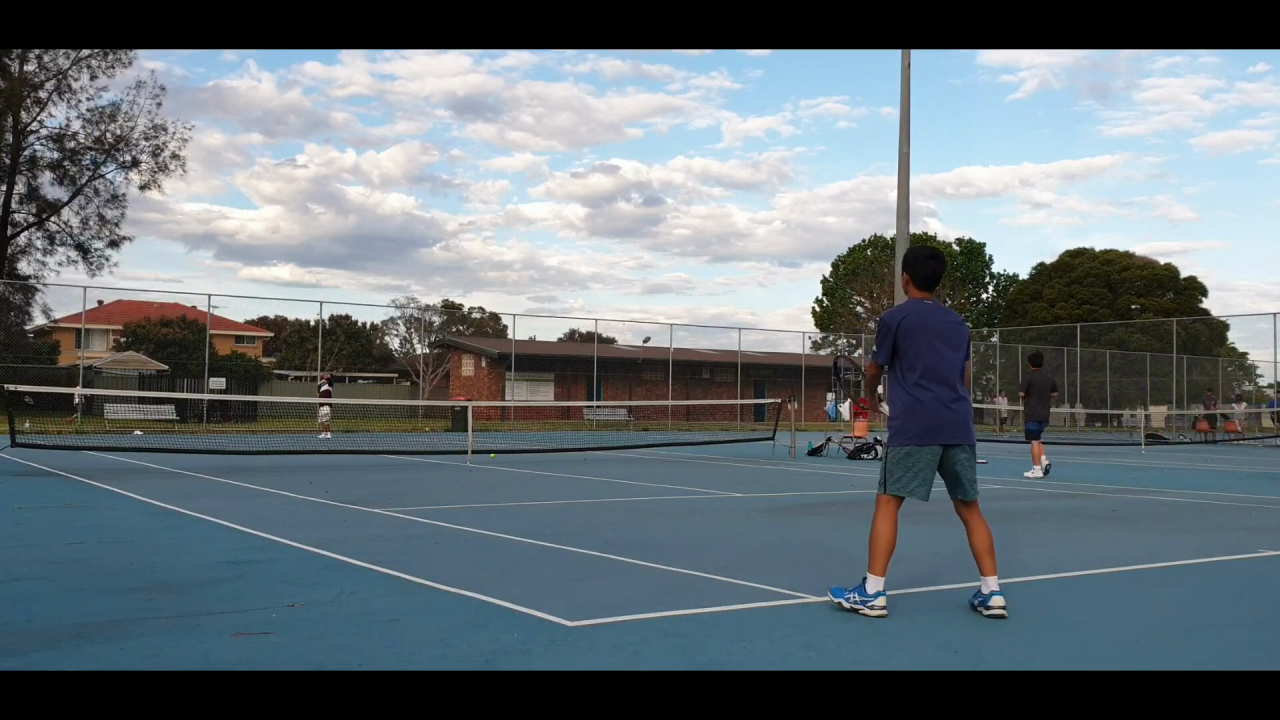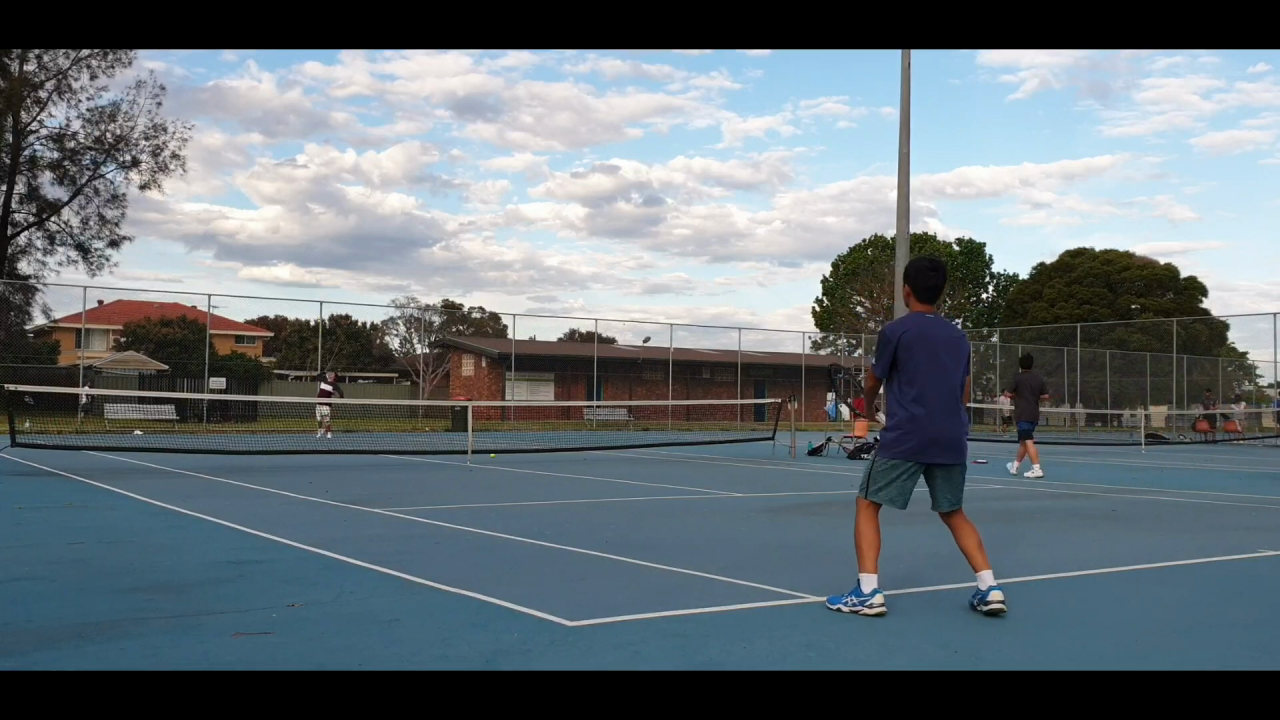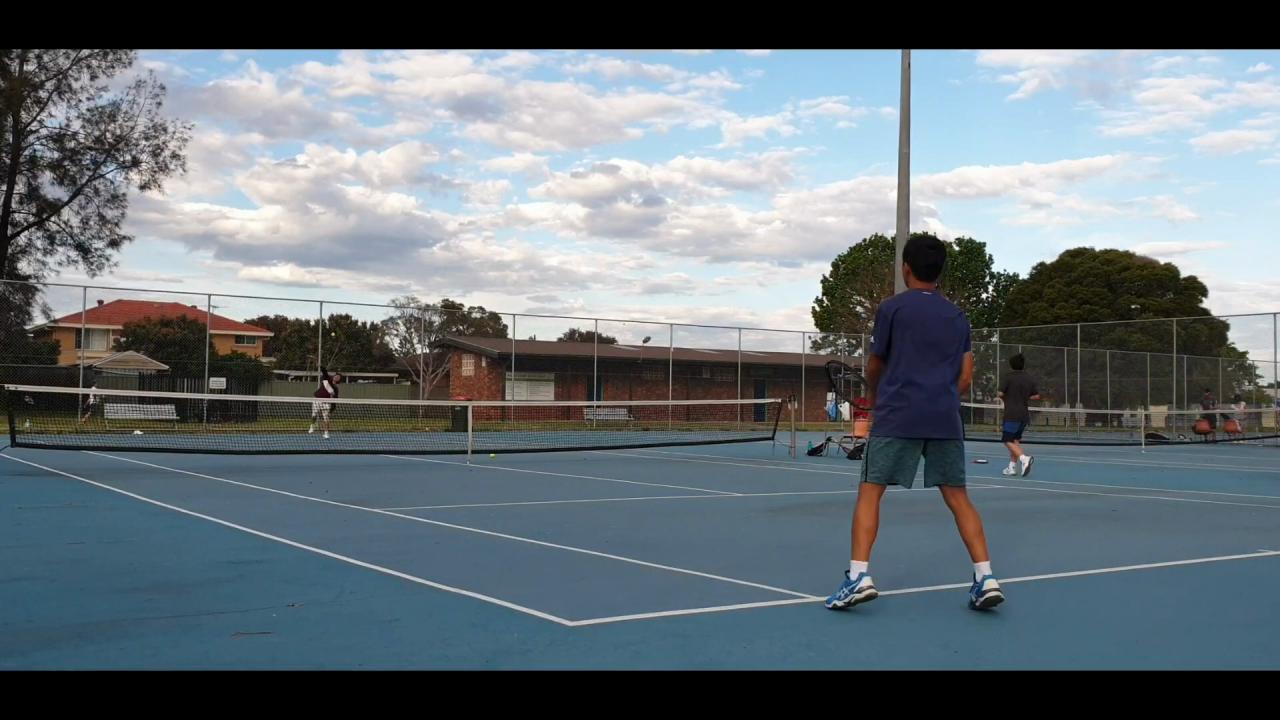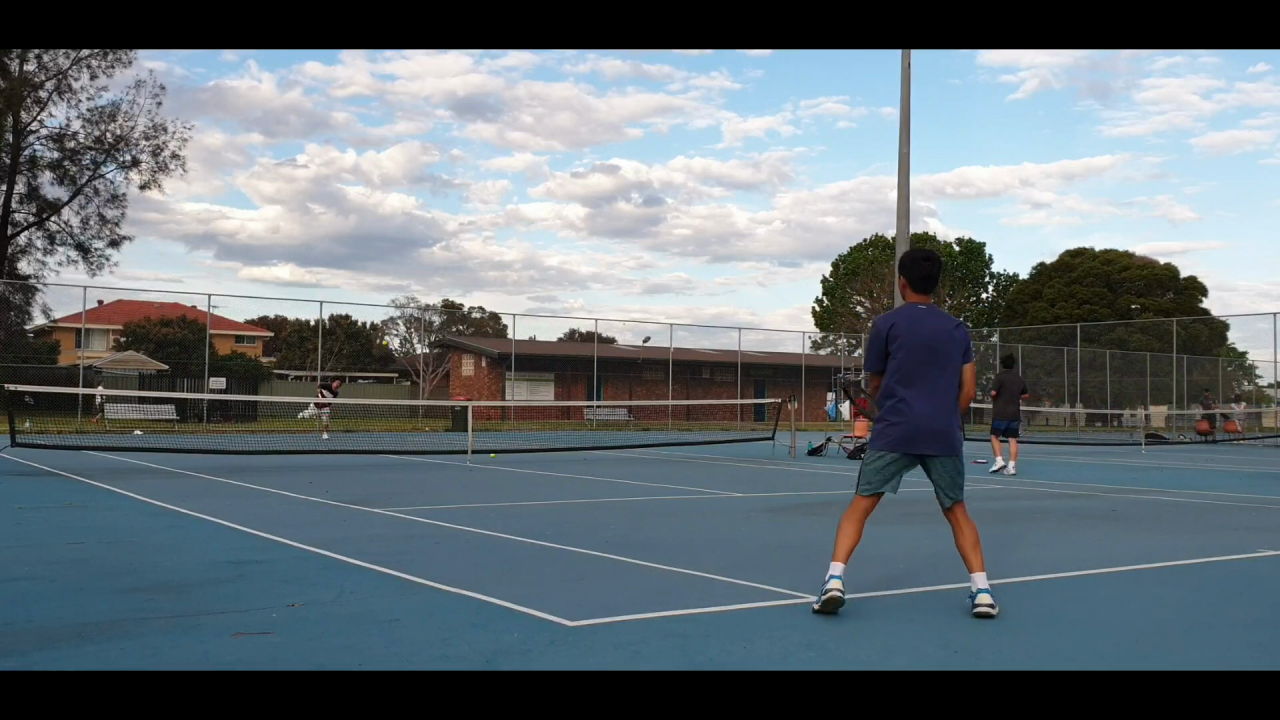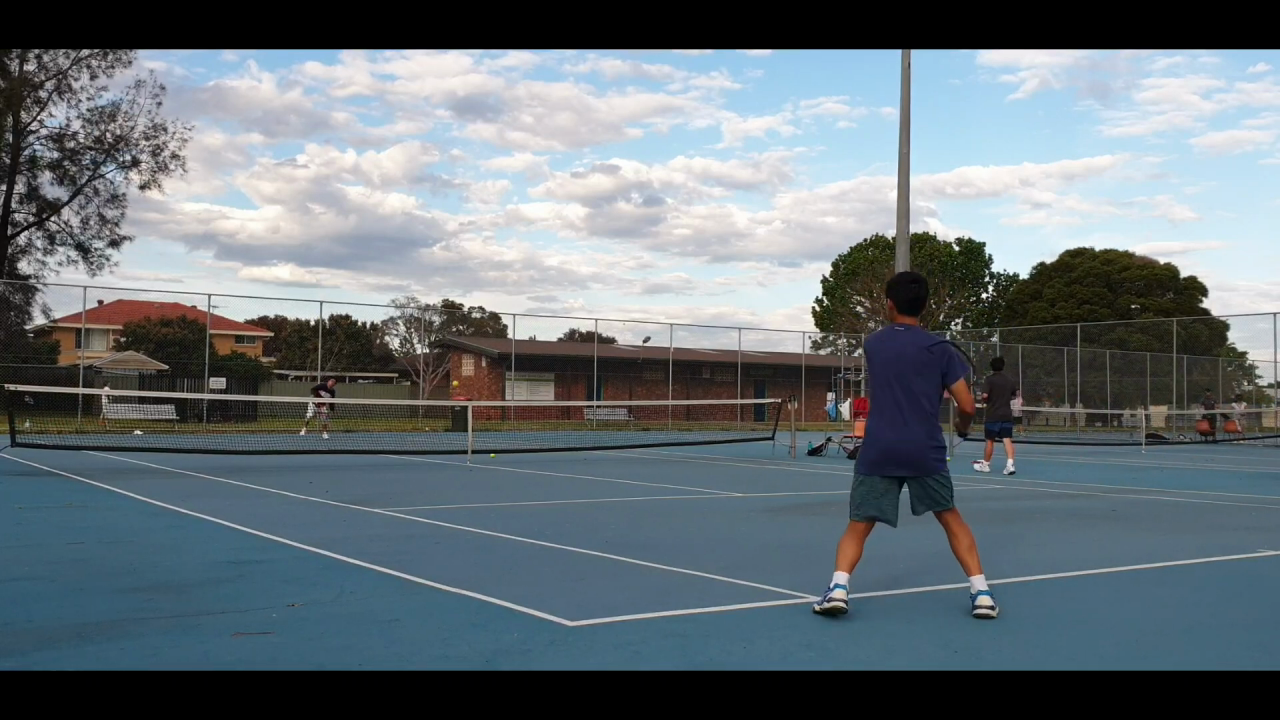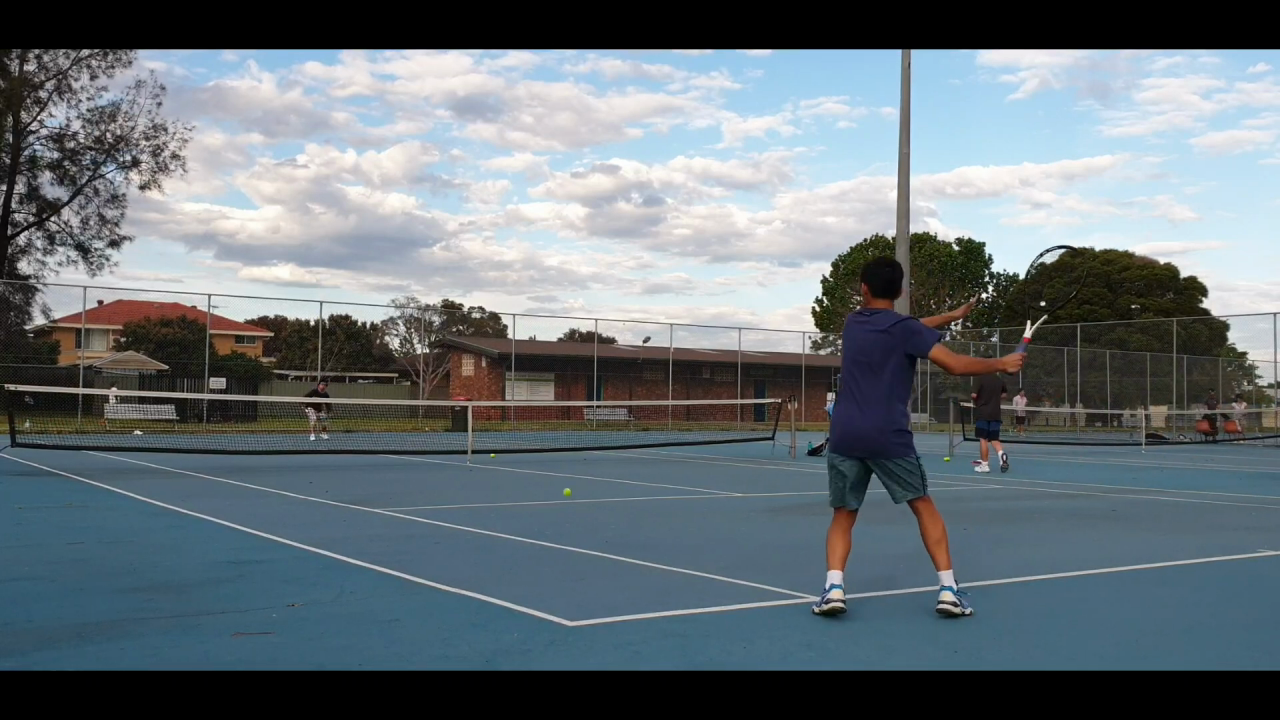
dt=0.2s
person 1, frame 1
left shoulder: (894, 318)
right shoulder: (958, 323)
left elbow: (875, 370)
left hip: (913, 427)
right hip: (958, 426)
left knee: (888, 503)
right knee: (969, 507)
left ankle: (873, 592)
right ankle: (991, 592)
person 1, frame 2
left shoulder: (895, 331)
right shoulder: (958, 336)
left elbow: (873, 382)
right elbow: (964, 395)
left wrist: (868, 406)
left hip: (904, 438)
right hip: (951, 440)
left knee: (867, 506)
right knee: (954, 515)
left ankle: (868, 592)
right ankle: (989, 588)
person 1, frame 3
left shoulder: (892, 308)
right shoulder: (958, 315)
left elbow: (875, 365)
right elbow: (965, 377)
left wrist: (873, 395)
left hip: (898, 415)
right hip: (946, 418)
left knee: (870, 492)
right knee: (957, 497)
left ankle: (859, 576)
right ankle: (985, 578)
person 1, frame 4
left shoulder: (886, 324)
right shoulder: (957, 328)
left elbow: (874, 385)
right elbow: (968, 390)
left hip: (894, 432)
right hip: (943, 435)
left knee: (860, 506)
right knee: (956, 512)
left ankle: (834, 580)
right ankle: (981, 590)
person 1, frame 5
left shoulder: (873, 343)
right shoulder: (941, 348)
right elbow: (967, 406)
right wrist: (962, 427)
left hip: (878, 453)
right hip: (926, 451)
left knee: (858, 527)
right knee: (950, 518)
left ankle: (838, 587)
right ankle: (982, 592)
person 1, frame 6
left shoulder: (852, 324)
right shoulder: (904, 327)
right elbow: (954, 365)
left wrist: (949, 317)
right wrist: (1001, 363)
left hip: (845, 435)
right hip: (889, 436)
left knee: (843, 517)
right knee: (923, 507)
left ankle: (834, 587)
right ankle: (948, 589)
